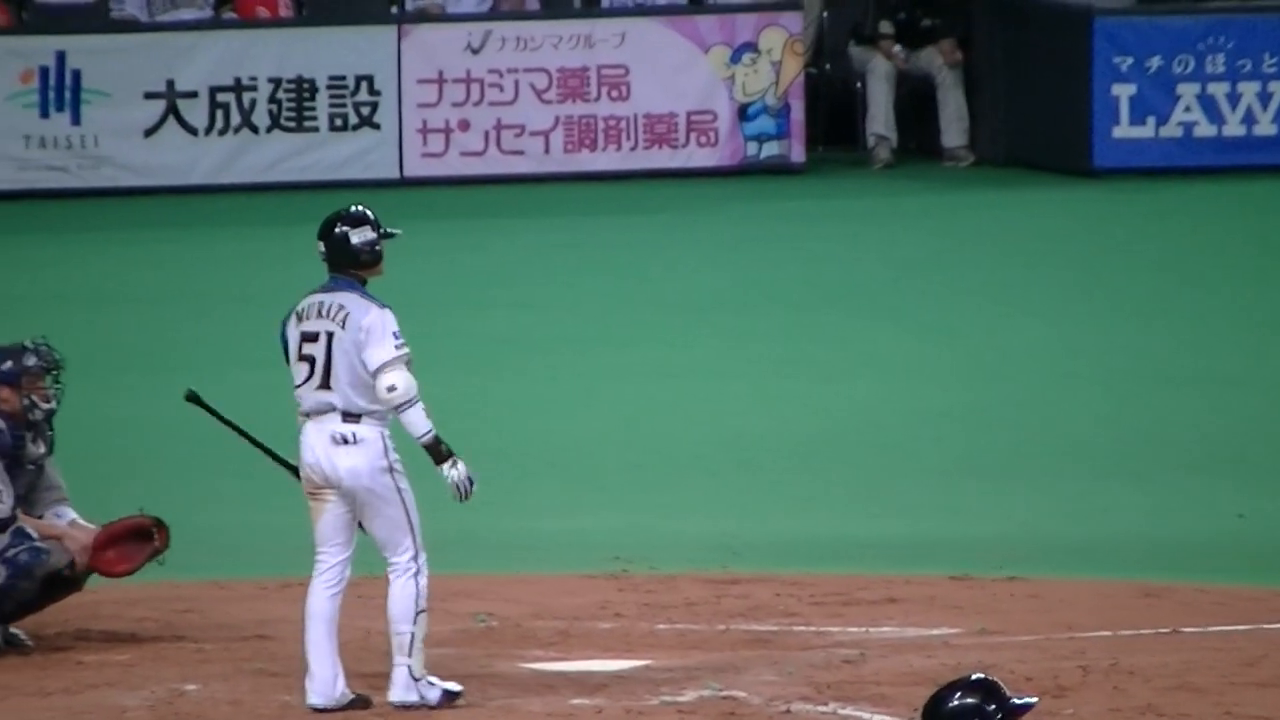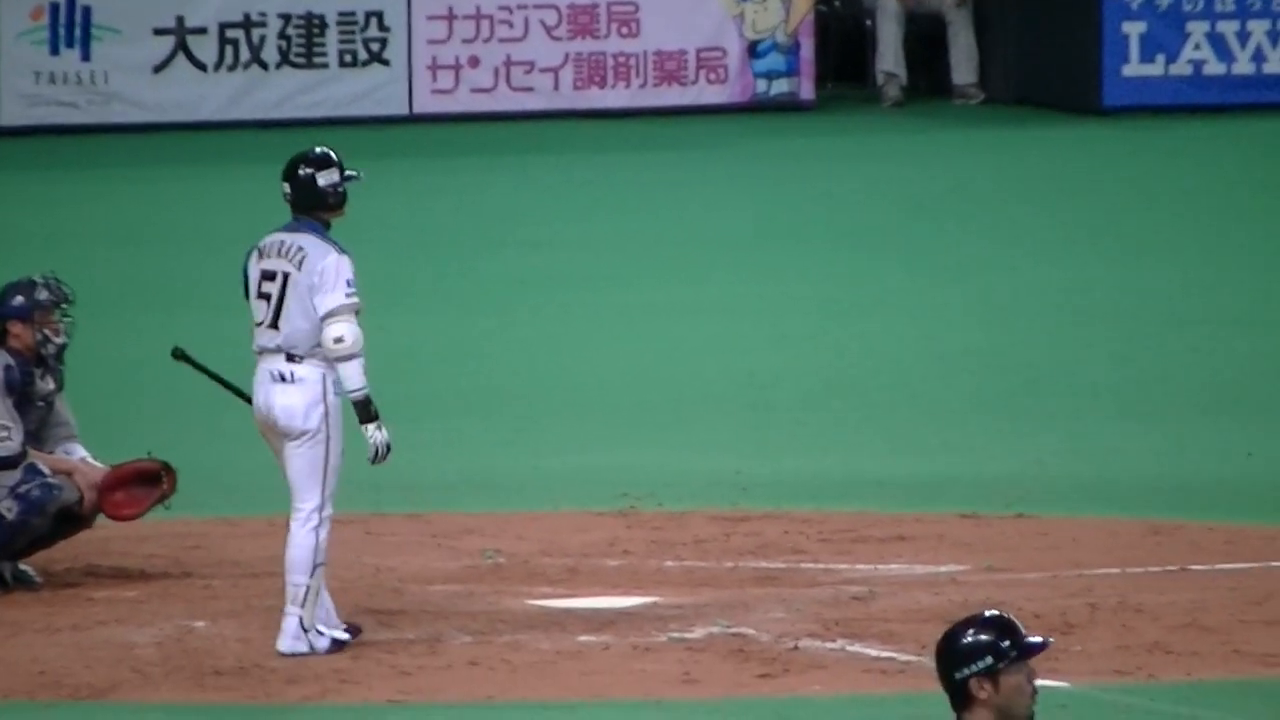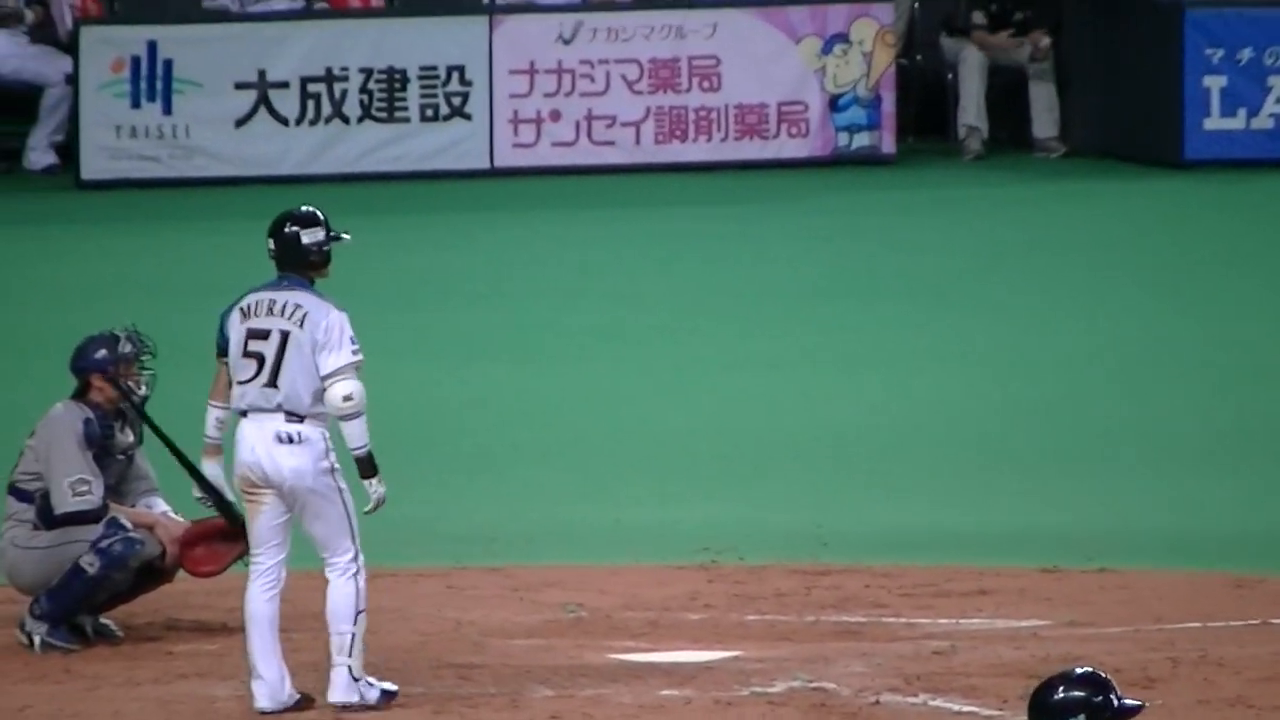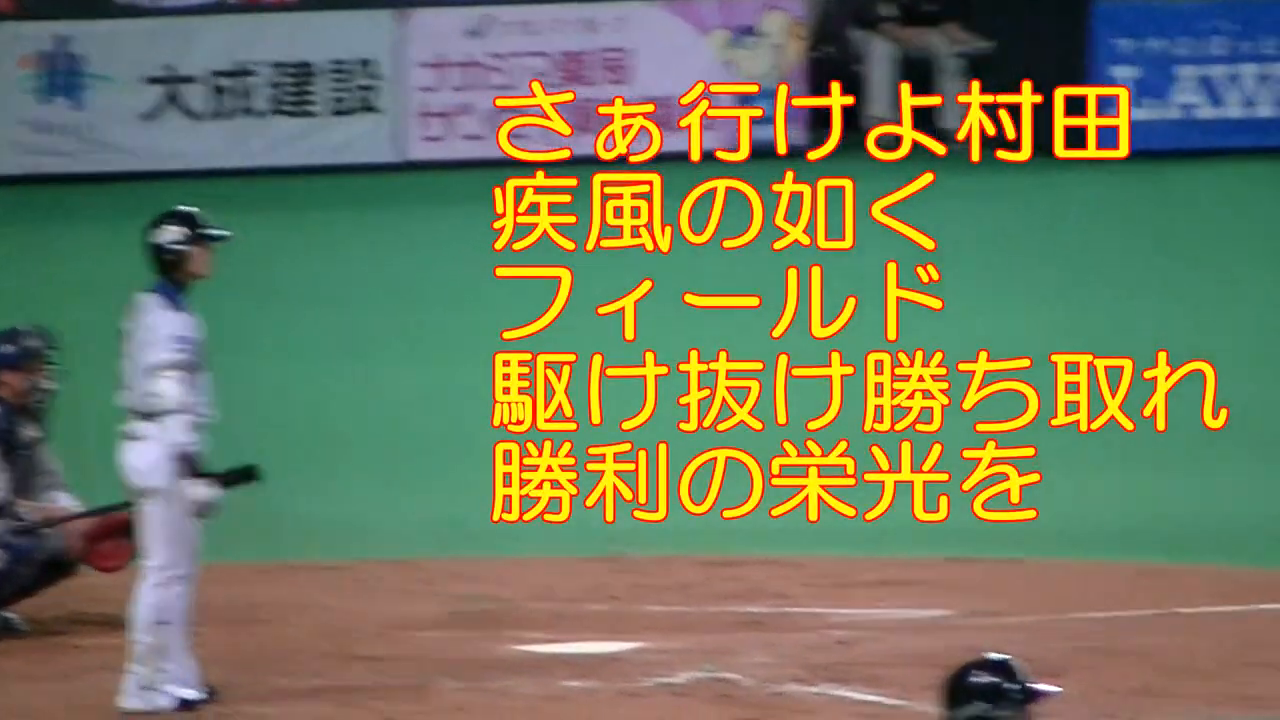
dt=1s
person 1, frame 1
left shoulder: (299, 312)
right shoulder: (371, 313)
right elbow: (398, 392)
right wrist: (444, 456)
left hip: (315, 443)
right hip: (363, 445)
left knee: (329, 567)
right knee: (406, 561)
left ankle: (324, 686)
right ankle: (409, 679)
person 1, frame 2
left shoulder: (262, 249)
right shoulder: (328, 257)
left elbow: (258, 329)
right elbow: (341, 343)
right wrist: (369, 415)
left hip: (267, 385)
right hip: (309, 389)
left knee: (306, 508)
right knee: (311, 512)
left ankle: (318, 617)
right ankle: (298, 630)
person 1, frame 3
left shoulder: (240, 309)
right shoulder: (325, 315)
left elbow: (222, 389)
right elbow: (346, 401)
left wrist: (210, 455)
right wrist: (370, 470)
left hip: (250, 443)
right hip: (302, 447)
left knee: (265, 568)
right knee: (344, 562)
left ankle: (270, 688)
right ankle: (347, 679)
person 1, frame 4
left shoulder: (151, 307)
right shoulder: (169, 316)
right elbow: (170, 402)
right wrist: (196, 474)
left hip: (147, 446)
right hip: (163, 451)
left knee: (178, 568)
right knee: (163, 570)
left ankle: (175, 678)
right ankle: (141, 684)
person 2, frame 1
left shoulder: (34, 433)
left elbow: (52, 503)
left wrist: (94, 536)
right wrist: (61, 533)
left knee: (81, 550)
right knee: (30, 553)
person 2, frame 2
left shoulder: (46, 370)
left elbow: (62, 440)
left wrist: (95, 471)
right wrist: (73, 468)
left knee: (90, 492)
right knee: (44, 488)
person 2, frame 3
left shoulder: (123, 423)
right shoulder: (66, 420)
left elbow: (142, 493)
right elbow: (80, 508)
left wrist: (173, 524)
right wrist: (154, 521)
left hip: (82, 542)
right hip: (30, 549)
left knee: (167, 548)
right knee: (125, 540)
left ankle: (79, 612)
right ankle: (42, 617)
person 2, frame 4
left shoulder: (29, 418)
left elbow: (49, 488)
left wrist: (81, 520)
right wrist: (62, 517)
left knee: (72, 542)
right knee: (38, 541)
